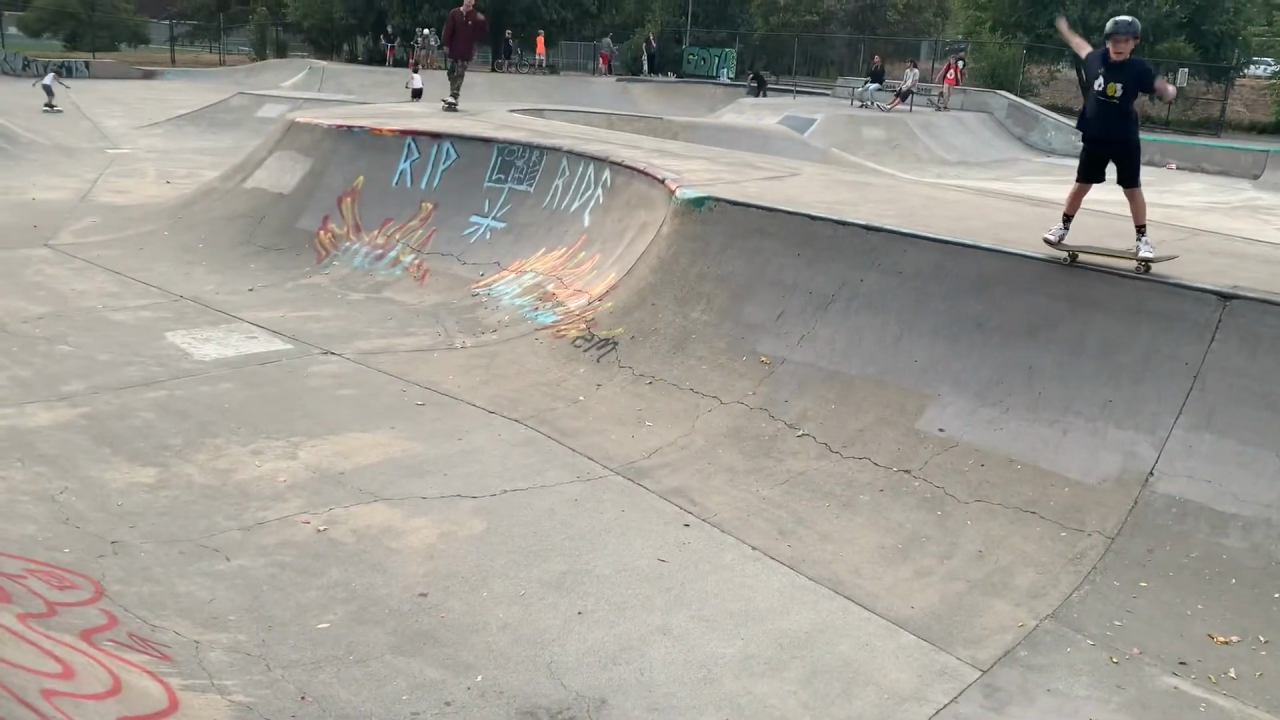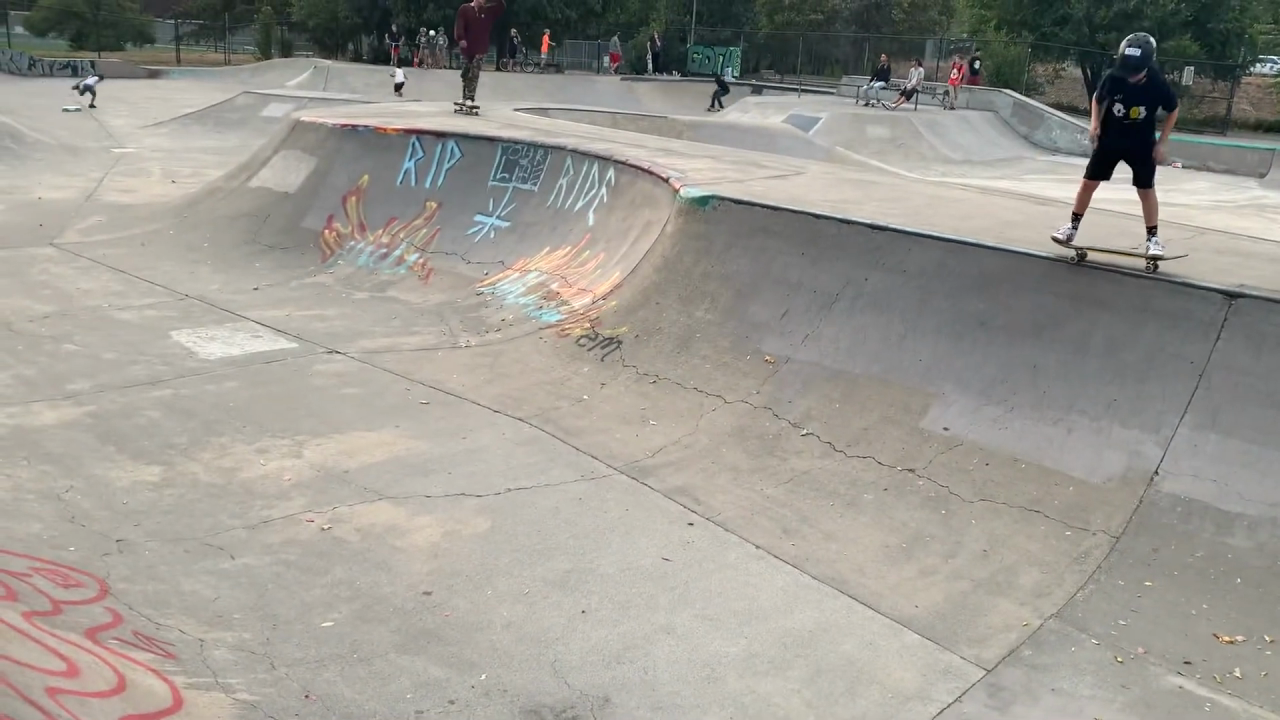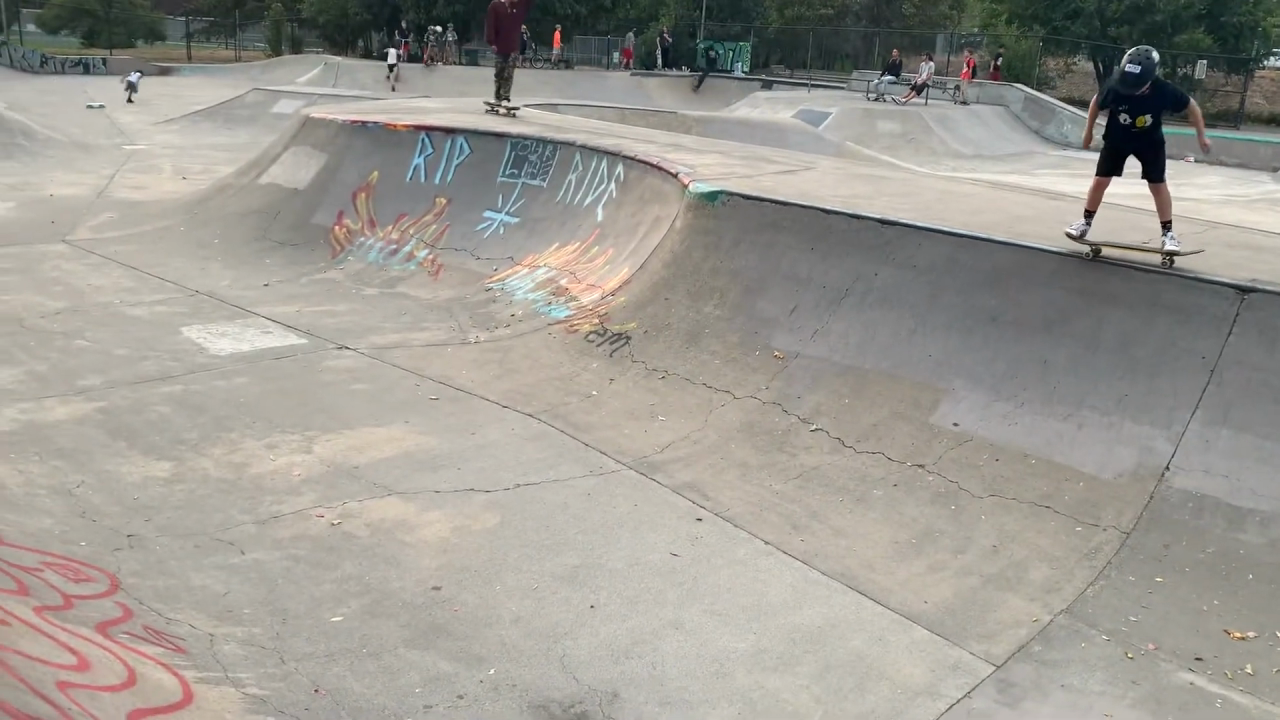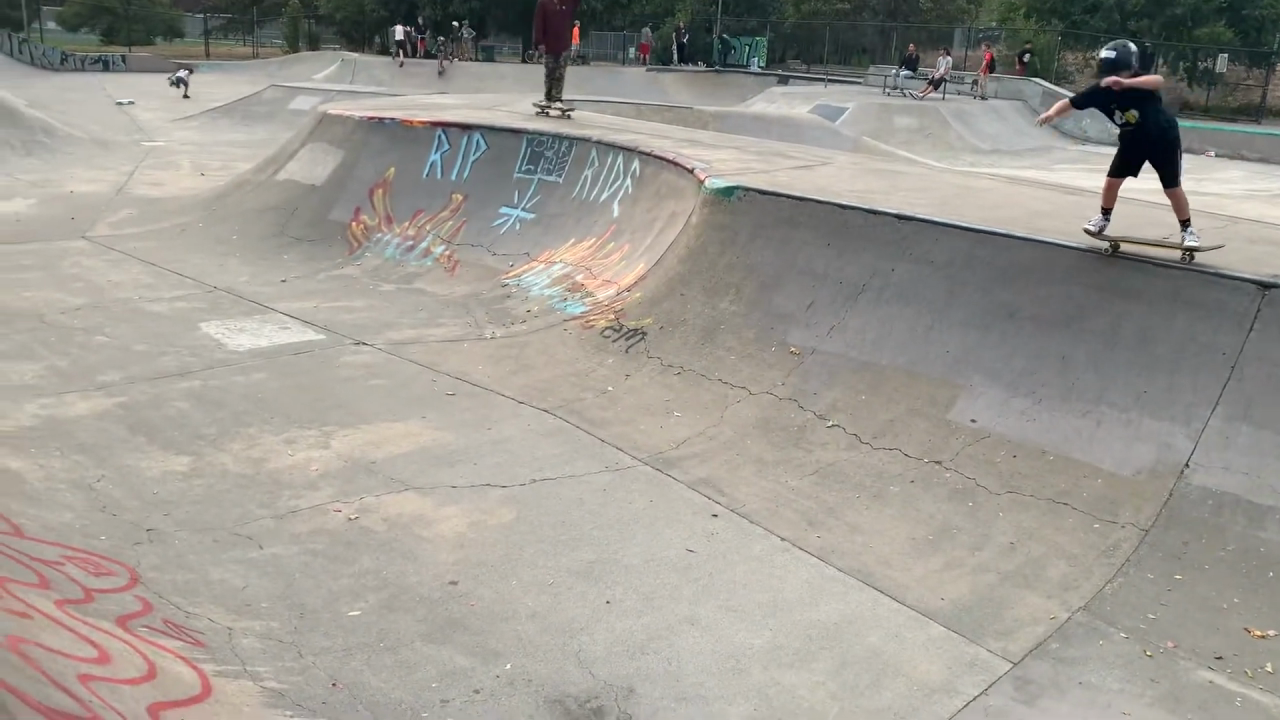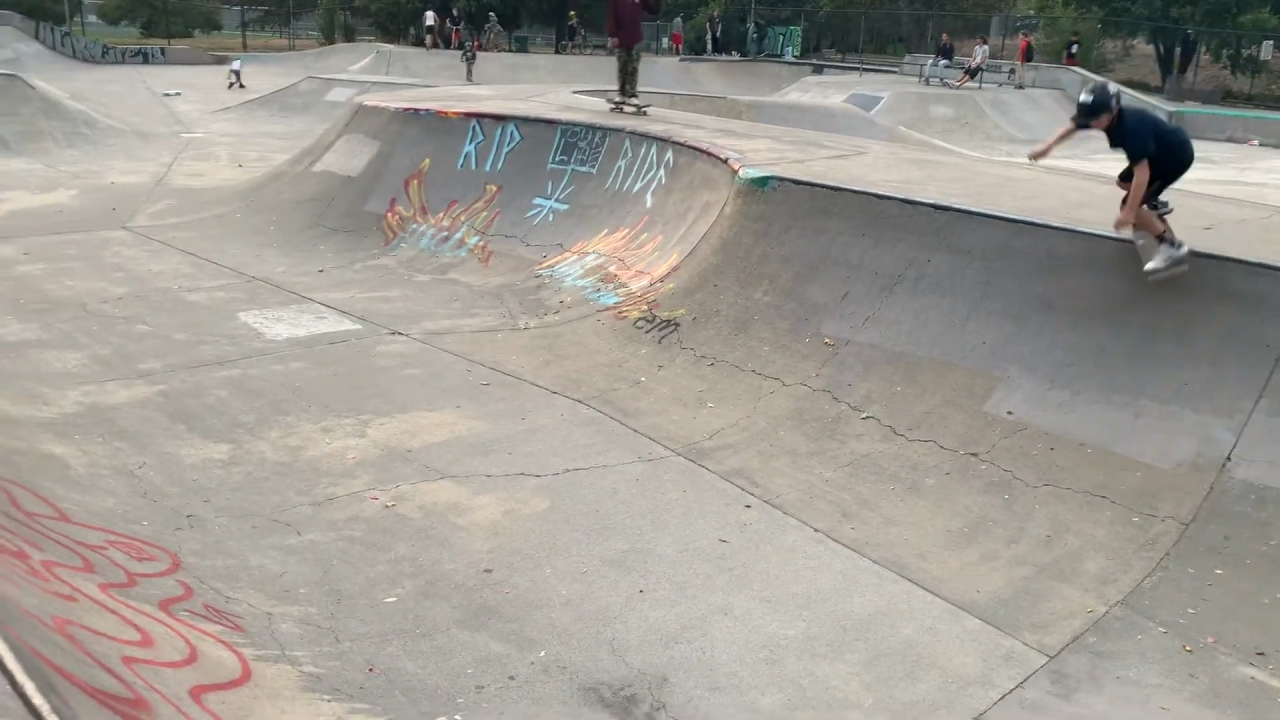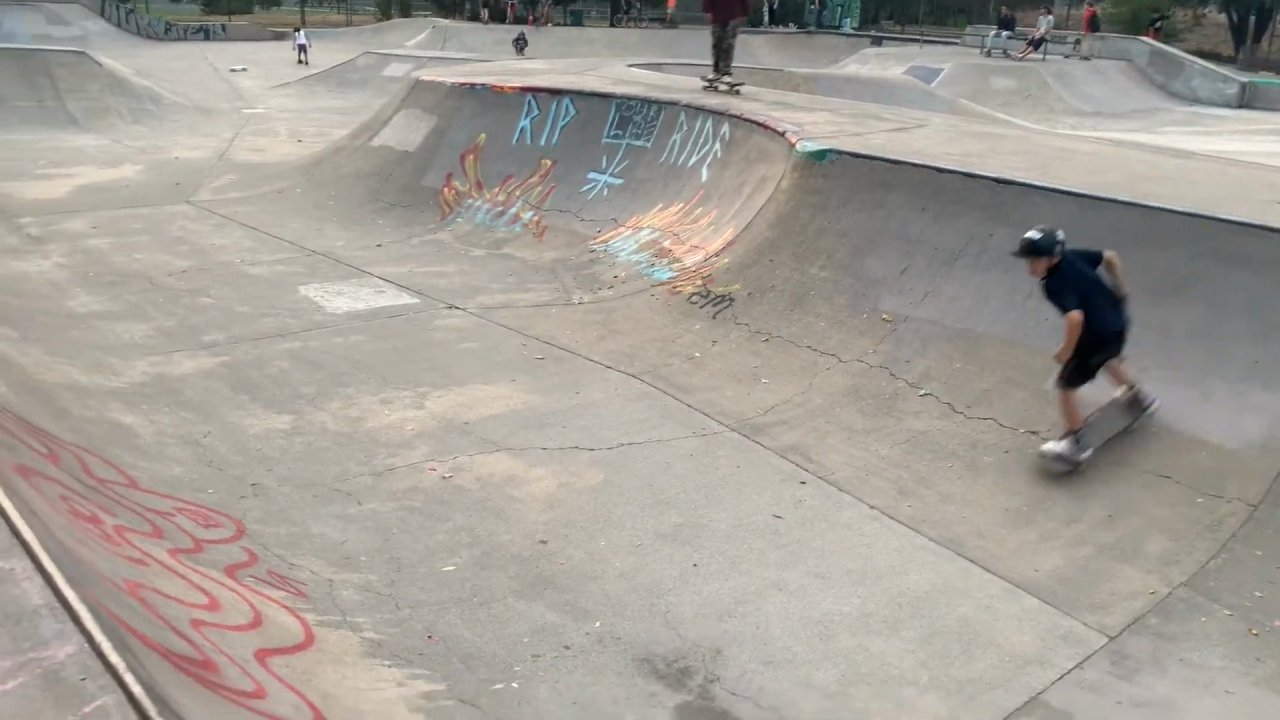
dt=0.4s
person 1, frame 1
left shoulder: (1139, 68)
right shoulder: (1099, 58)
left elbow: (1165, 93)
right elbow: (1085, 49)
left wrist: (1167, 90)
right wrist: (1066, 31)
left hip: (1125, 140)
right hip: (1094, 137)
left knee: (1132, 190)
right knee: (1081, 185)
left ankle: (1142, 238)
right ankle: (1063, 227)
person 1, frame 2
left shoulder: (1158, 84)
right shoulder: (1112, 77)
left elbow: (1173, 111)
right elbow: (1098, 100)
left wrist: (1162, 142)
right wrist: (1095, 125)
left hip: (1142, 144)
right hip: (1109, 140)
left knee: (1146, 189)
right knee: (1088, 182)
left ankle: (1152, 238)
right ankle: (1073, 227)
person 1, frame 3
left shoulder: (1164, 90)
right shoulder: (1115, 88)
left elbow: (1190, 105)
right elbow: (1096, 102)
left wrist: (1201, 135)
right wrist: (1088, 131)
left hip: (1150, 141)
right hip: (1116, 139)
left knee: (1157, 184)
right knee: (1100, 180)
left ankle: (1167, 233)
right ankle: (1085, 222)
person 1, frame 4
left shoulder: (1140, 85)
right shoulder: (1101, 90)
left elbow: (1158, 81)
right elbow: (1068, 103)
left wrist: (1124, 83)
right wrist: (1051, 113)
left hip: (1163, 137)
right hip: (1132, 139)
left knee: (1172, 187)
right knee: (1113, 180)
left ankle: (1187, 229)
right ankle: (1104, 218)
person 1, frame 5
left shoulder: (1131, 129)
right shoulder: (1104, 114)
left elbow: (1142, 172)
right elbow: (1075, 126)
left wrist: (1129, 212)
right wrist: (1047, 146)
left hip: (1177, 158)
right hip: (1159, 154)
left knee: (1130, 208)
right knee: (1125, 183)
left ankle: (1171, 247)
right ankle: (1155, 206)
person 1, frame 6
left shoulder: (1056, 284)
right shoulder: (1076, 258)
left elbow: (1075, 319)
right elbow: (1110, 256)
left wrist: (1066, 349)
right wrist: (1120, 288)
left hip: (1098, 334)
right hip: (1117, 324)
left knee: (1065, 384)
right knee: (1106, 358)
left ankle: (1074, 443)
right ankle: (1138, 397)
